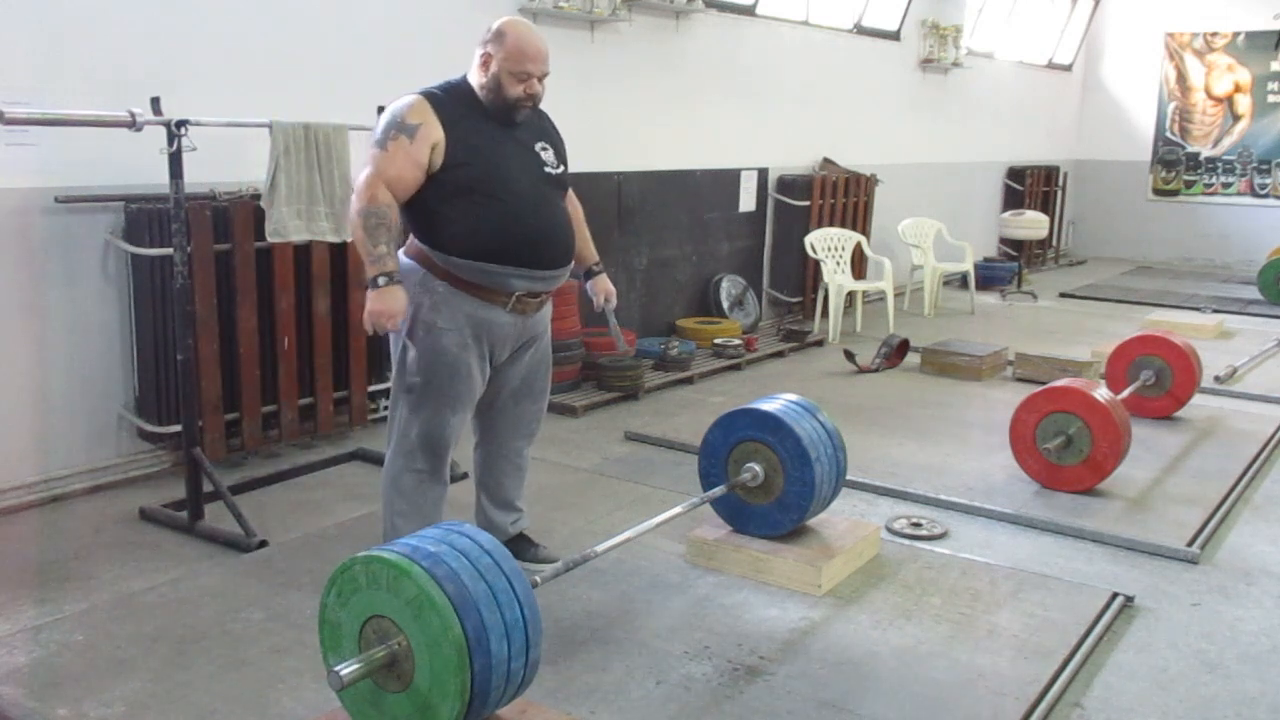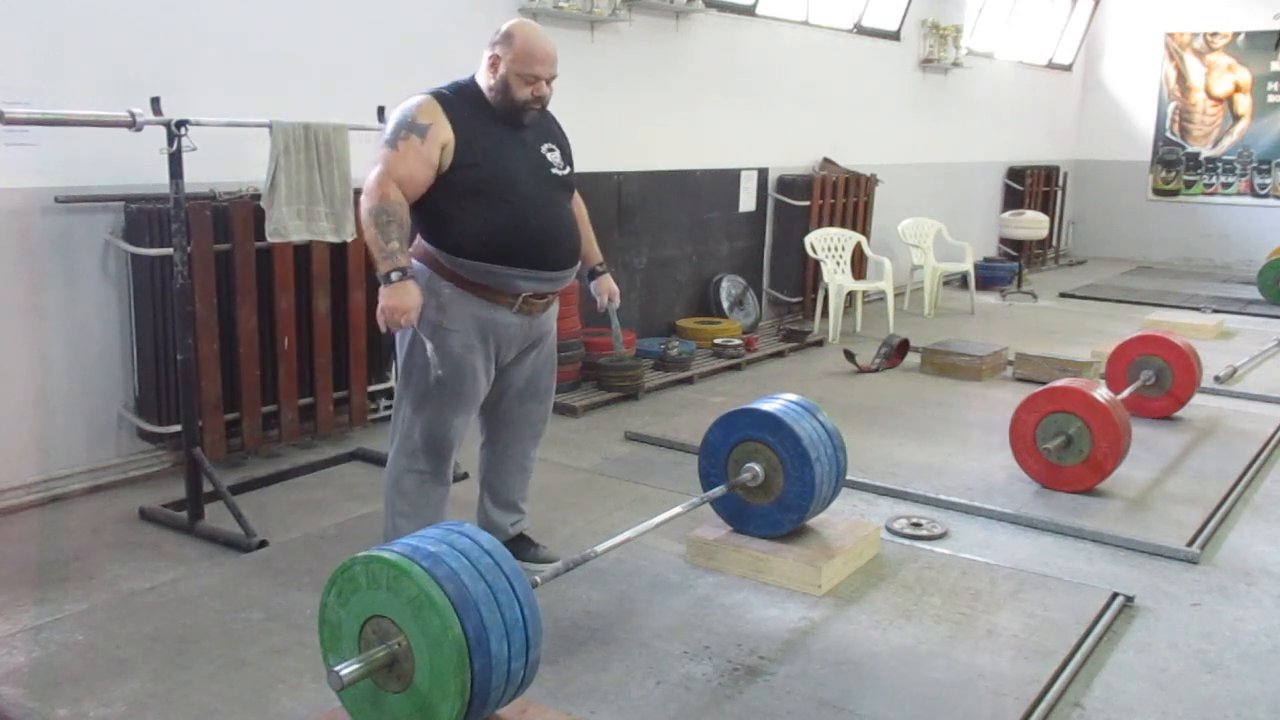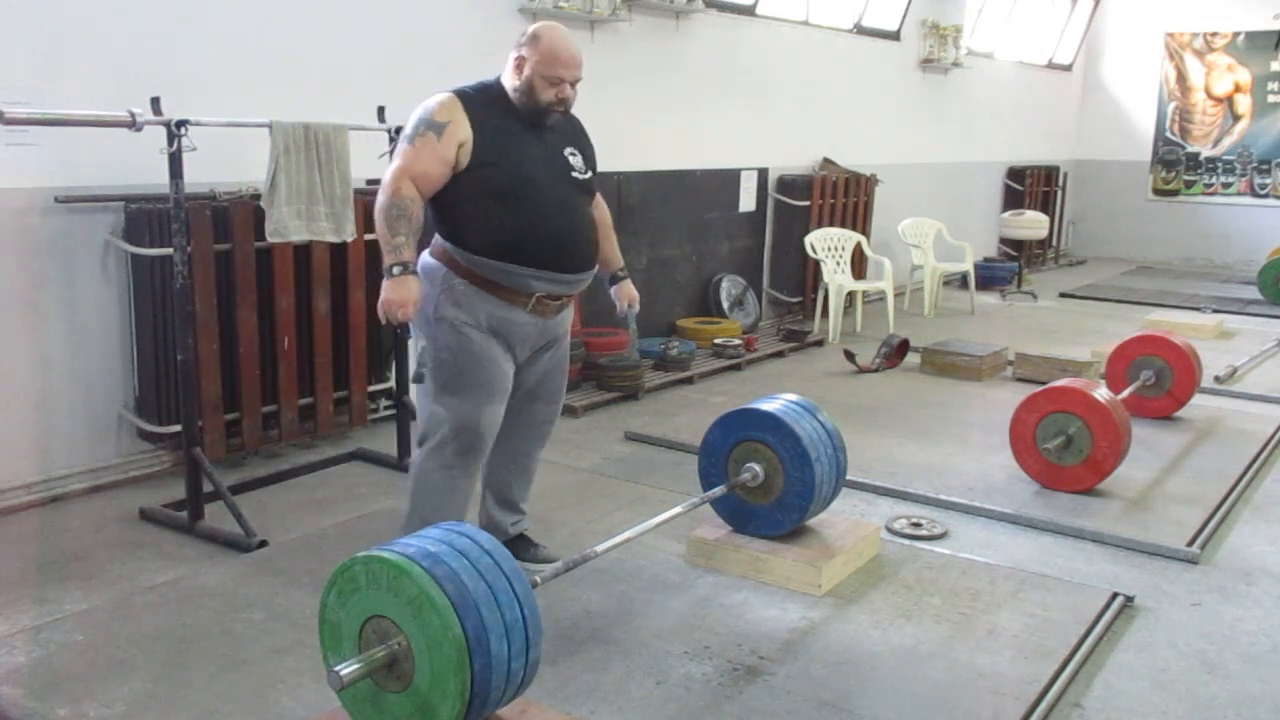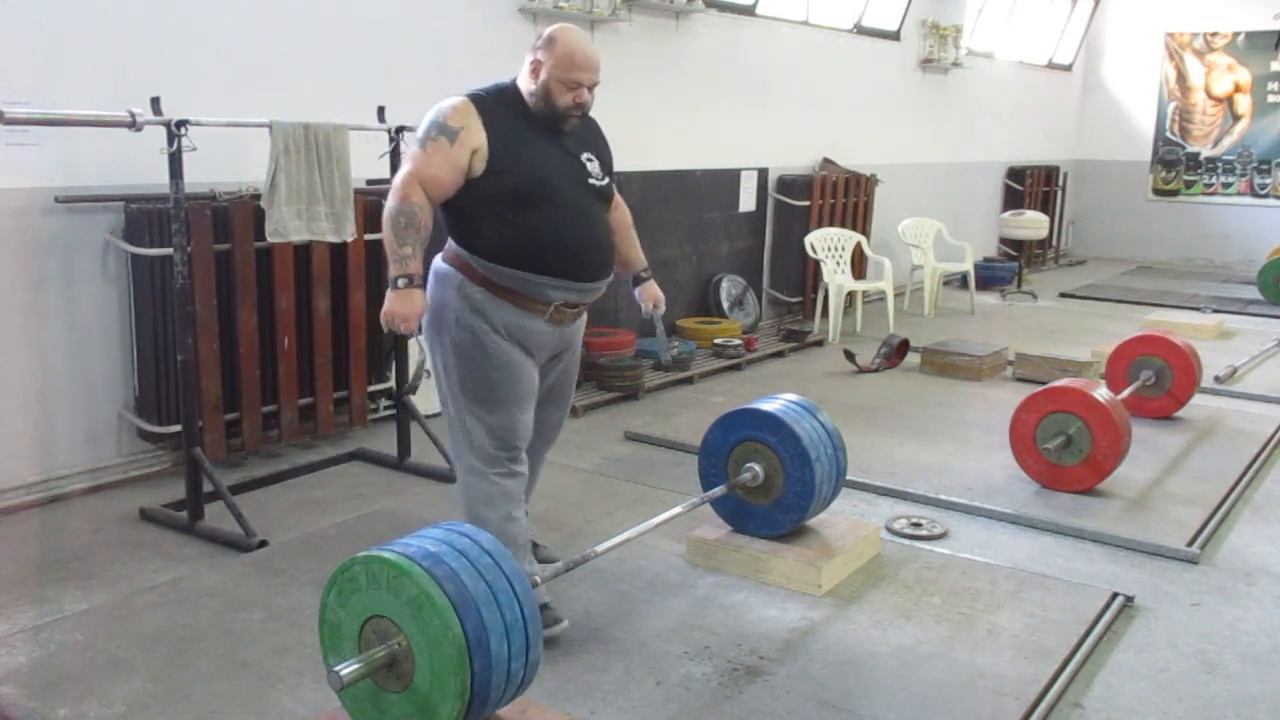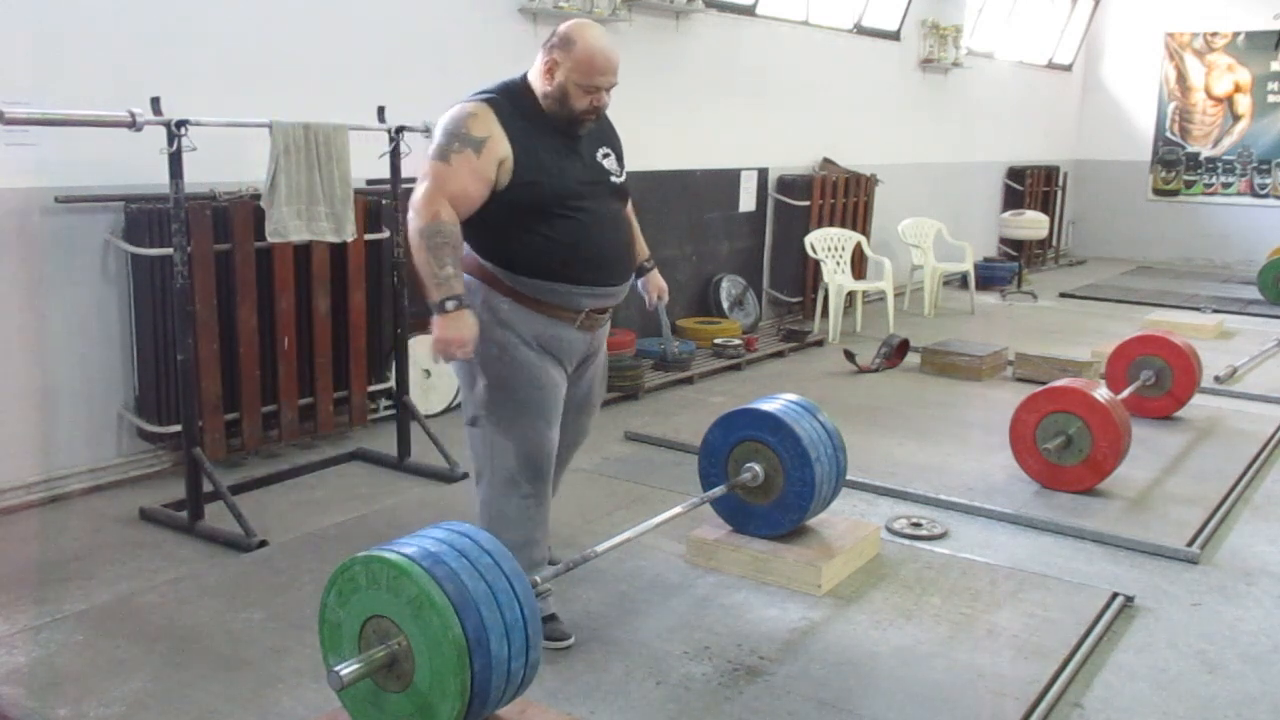
dt=0.3s
person 1, frame 1
left shoulder: (540, 125)
right shoulder: (425, 117)
left elbow: (563, 202)
right elbow: (374, 194)
left wrist: (593, 268)
right wrist: (382, 280)
left hip: (529, 311)
right hip: (451, 306)
left knee: (512, 433)
right knee: (427, 440)
left ankle: (504, 532)
person 1, frame 2
left shoulder: (546, 127)
right shoulder: (434, 117)
left elbow: (568, 203)
right elbow: (384, 193)
left wrist: (595, 268)
right wrist: (396, 276)
left hip: (535, 313)
right hip: (457, 308)
left knee: (518, 433)
right knee: (429, 441)
left ankle: (503, 532)
person 1, frame 3
left shoulder: (571, 131)
right shoulder: (456, 116)
left elbow: (592, 207)
right elbow: (400, 187)
left wrist: (616, 274)
right wrist: (399, 270)
left hip: (550, 313)
right hip: (471, 307)
left knee: (526, 434)
right knee: (459, 436)
left ankle: (503, 531)
person 1, frame 4
left shoulder: (588, 133)
right shoulder: (469, 121)
left elbow: (611, 210)
right elbow: (410, 192)
left wrist: (641, 277)
right wrist: (406, 281)
left hip: (561, 321)
right hip: (484, 315)
left knee: (532, 445)
right knee: (496, 454)
left ankle: (508, 539)
person 1, frame 5
left shoulder: (598, 127)
right shoulder: (484, 125)
left elbow: (616, 204)
right elbow: (433, 210)
left wrist: (643, 266)
right wrist: (449, 305)
left hip: (585, 324)
right hip: (511, 322)
left knee: (559, 446)
right knee: (520, 464)
left ankle: (522, 543)
